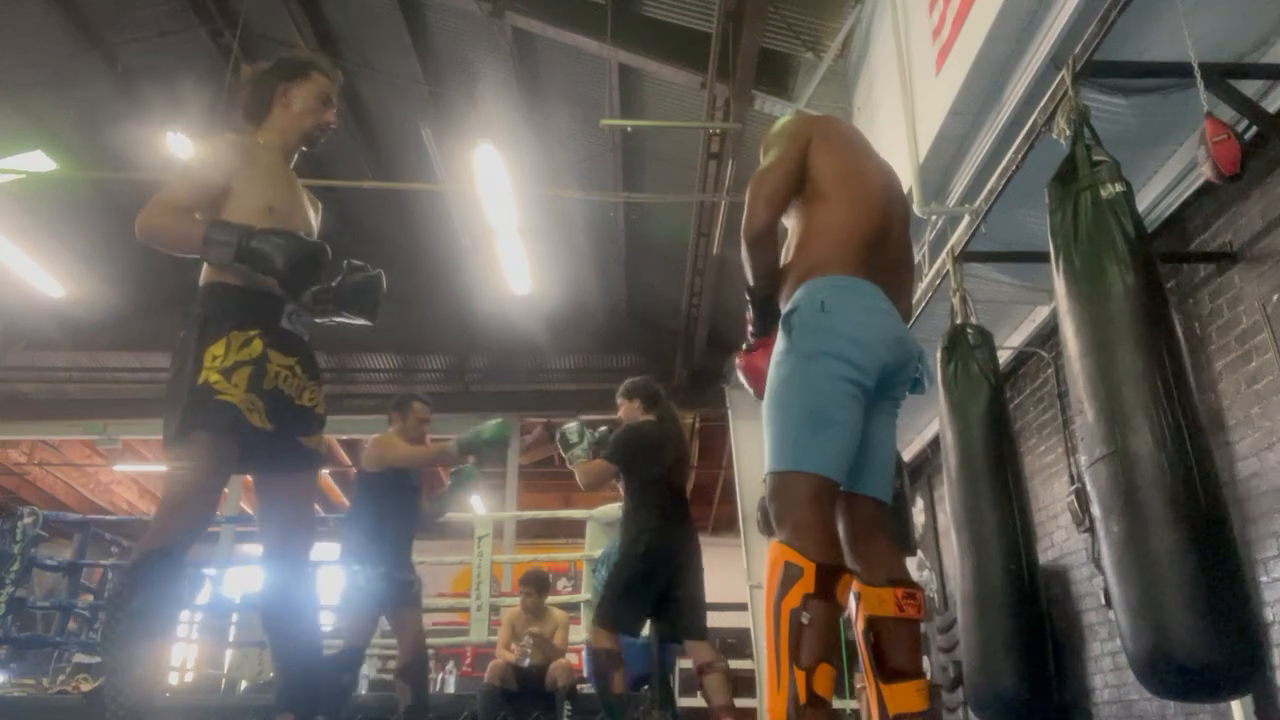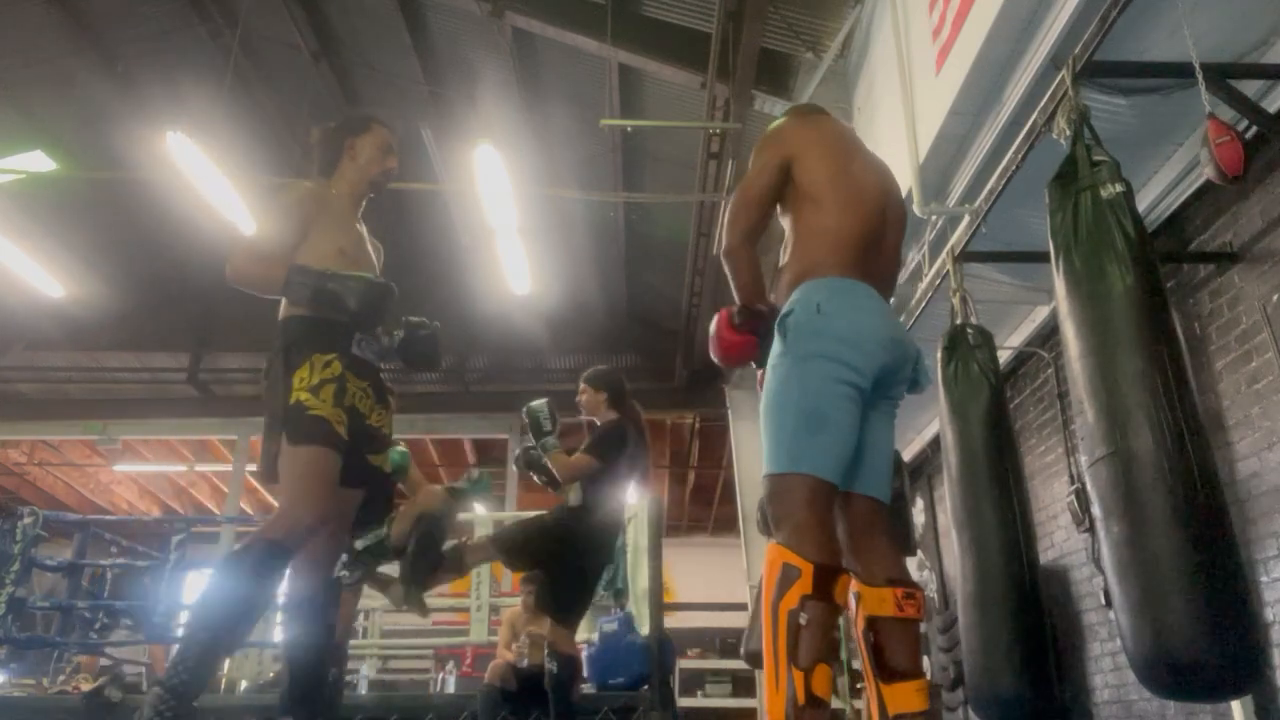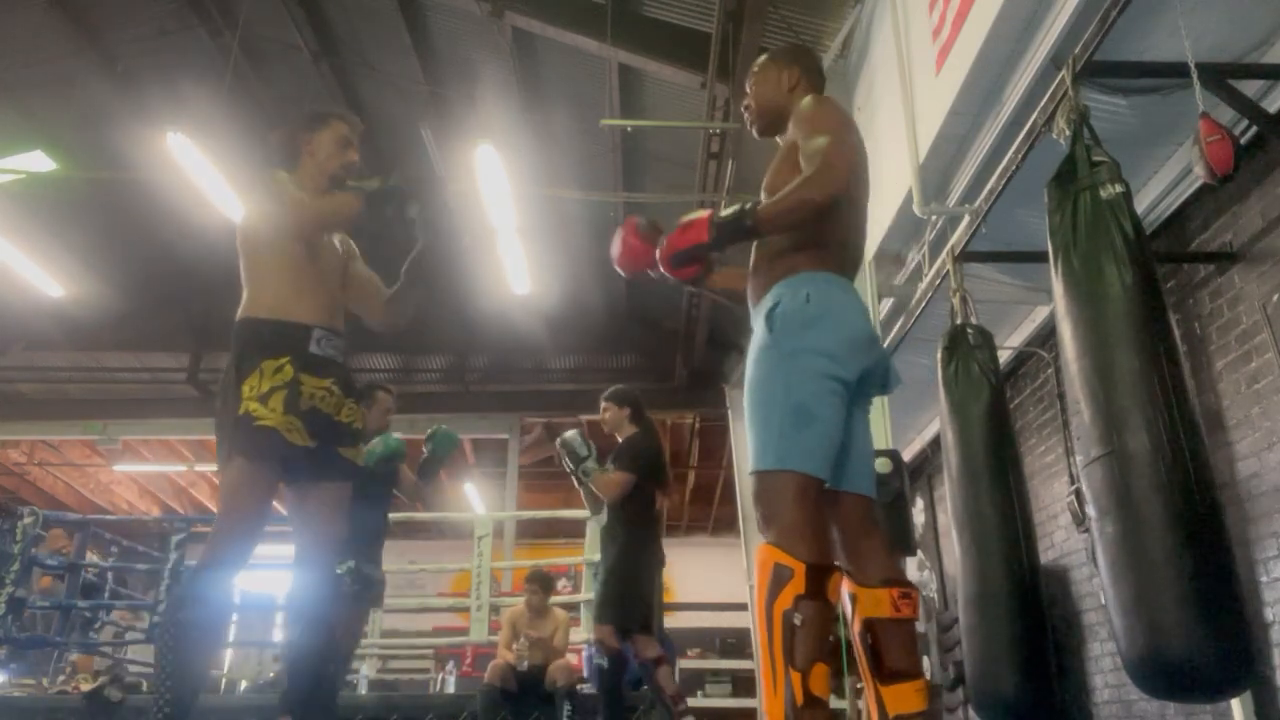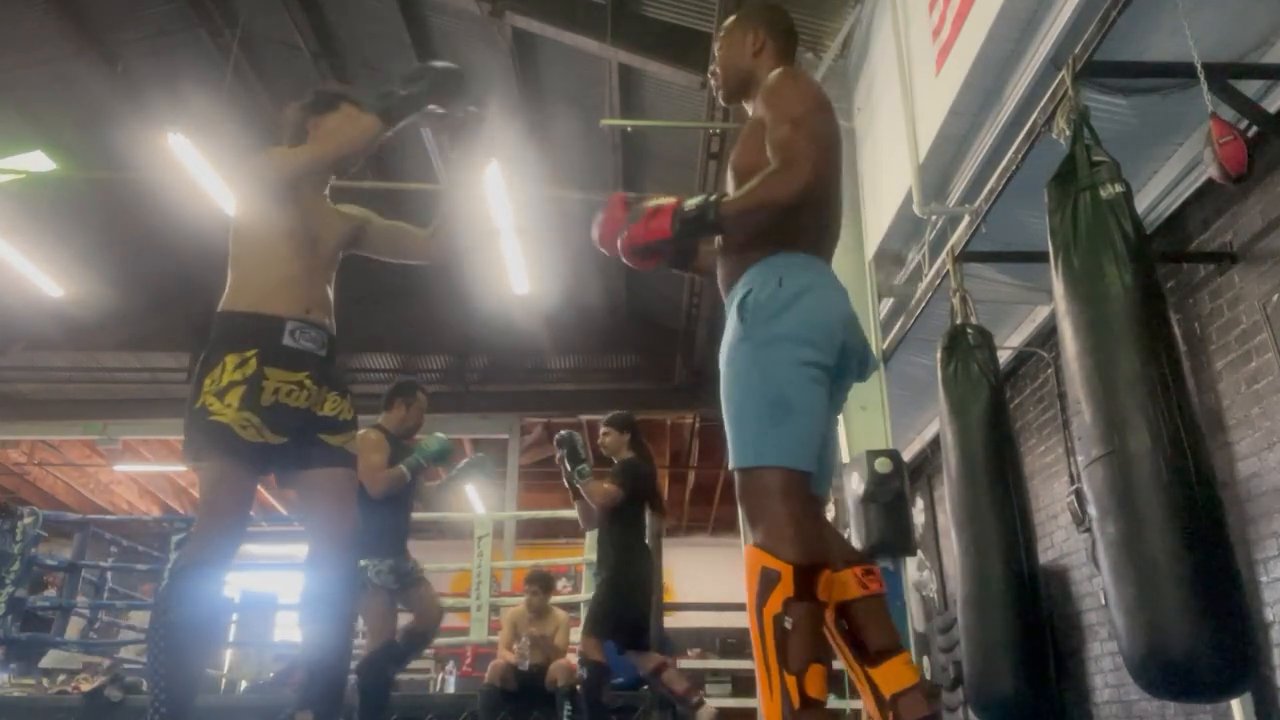
dt=0.7s
person 1, frame 1
left shoulder: (803, 129)
right shoulder: (885, 178)
left elbow: (757, 224)
left wrist: (763, 305)
left hip: (831, 315)
right hip: (885, 330)
left knee: (798, 507)
right knee: (867, 531)
person 1, frame 2
left shoulder: (794, 132)
right shoulder: (884, 179)
left elbow: (735, 240)
left wrist: (757, 317)
right wrist: (774, 330)
left hip: (825, 319)
right hip: (881, 333)
left knee: (796, 508)
right knee: (864, 529)
person 1, frame 3
left shoulder: (819, 110)
right shoulder: (805, 149)
left elbow: (830, 182)
right elbow: (766, 278)
left wrist: (732, 225)
right wrist: (697, 268)
left hip: (807, 318)
right hip: (838, 323)
left knee: (786, 506)
right knee: (853, 526)
person 1, frame 4
left shoulder: (787, 86)
right shoulder: (787, 114)
left elbow: (795, 179)
left wrist: (693, 218)
right wrist: (677, 245)
left hip: (781, 304)
right hip: (808, 308)
left knee: (772, 504)
right knee: (799, 518)
person 2, frame 1
left shoulder: (304, 199)
right shoulder: (232, 153)
right elbow: (152, 221)
left wrist: (338, 298)
right wrist: (250, 244)
left hip: (288, 359)
right hip: (231, 343)
left knee: (292, 544)
right knee: (184, 516)
person 2, frame 2
left shoulder: (369, 243)
right shoulder: (310, 199)
right elbow: (242, 265)
left wrist: (401, 342)
right wrist: (327, 287)
left hip: (358, 383)
right hip: (311, 366)
left knee: (325, 551)
right knee: (301, 518)
person 2, frame 3
left shoulder: (339, 244)
right shoulder: (273, 190)
left elbow: (387, 315)
right elbow: (307, 215)
left wrist: (419, 252)
right wrist: (377, 199)
left hip: (329, 382)
right hip: (272, 366)
left knee: (322, 554)
right knee: (235, 536)
person 2, frame 4
left shoulder: (350, 221)
right shoulder: (266, 170)
left elbow: (436, 245)
right elbow: (324, 154)
right wrist: (411, 96)
left hip: (317, 370)
right hip: (248, 357)
left knee: (338, 538)
right knee: (218, 532)
person 3, frame 1
left shoulder: (632, 434)
right shoulder: (672, 438)
left elbow: (589, 480)
left wrist: (574, 448)
right wrist: (605, 453)
left hip: (647, 546)
right hip: (682, 546)
left knee: (603, 632)
right knee: (696, 639)
person 3, frame 2
left shoulder: (614, 433)
right shoulder: (616, 434)
left elbow: (571, 472)
left wrist: (545, 435)
right wrist: (540, 467)
left hip: (584, 534)
right hip: (572, 525)
left knee: (560, 630)
right knee: (482, 547)
person 3, frame 3
left shoulder: (637, 445)
right shoulder: (627, 449)
left elbow: (610, 491)
right elbow: (599, 502)
left wrist: (583, 461)
right wrist: (579, 465)
left hip: (632, 551)
right hip: (626, 552)
left knee: (604, 630)
right knee: (640, 636)
person 3, frame 4
left shoulder: (630, 468)
right shoulder: (627, 472)
left elbow: (601, 498)
right elbow: (589, 521)
left wrist: (577, 464)
right wrist: (572, 482)
left hip: (624, 570)
right hip: (625, 571)
left knee: (590, 644)
right knee: (637, 651)
person 4, frame 1
left shoulder: (411, 466)
right shoulder: (382, 445)
left elbow: (427, 513)
right elbow: (426, 457)
left wrist: (456, 487)
right wrist: (473, 442)
left hip: (398, 564)
right hip: (367, 563)
left knee: (414, 650)
right knee: (354, 646)
person 4, frame 2
left shoulder: (393, 449)
left elbow: (421, 494)
left wrist: (460, 487)
left hip: (387, 534)
right hip: (346, 545)
left knee: (435, 499)
right knee: (334, 637)
left ankle: (409, 588)
person 4, frame 3
left shoulder: (389, 451)
left elbow: (414, 493)
left wrist: (433, 456)
right wrist: (369, 458)
left hip: (367, 560)
left knee: (343, 648)
right knee: (336, 644)
person 4, frame 4
left shoulder: (400, 444)
right shoulder: (371, 439)
left elbow: (417, 493)
right elbow: (377, 487)
right wrist: (419, 460)
left hip: (395, 551)
right hip: (370, 553)
left knee: (430, 619)
right knee: (383, 640)
left ankle: (375, 672)
